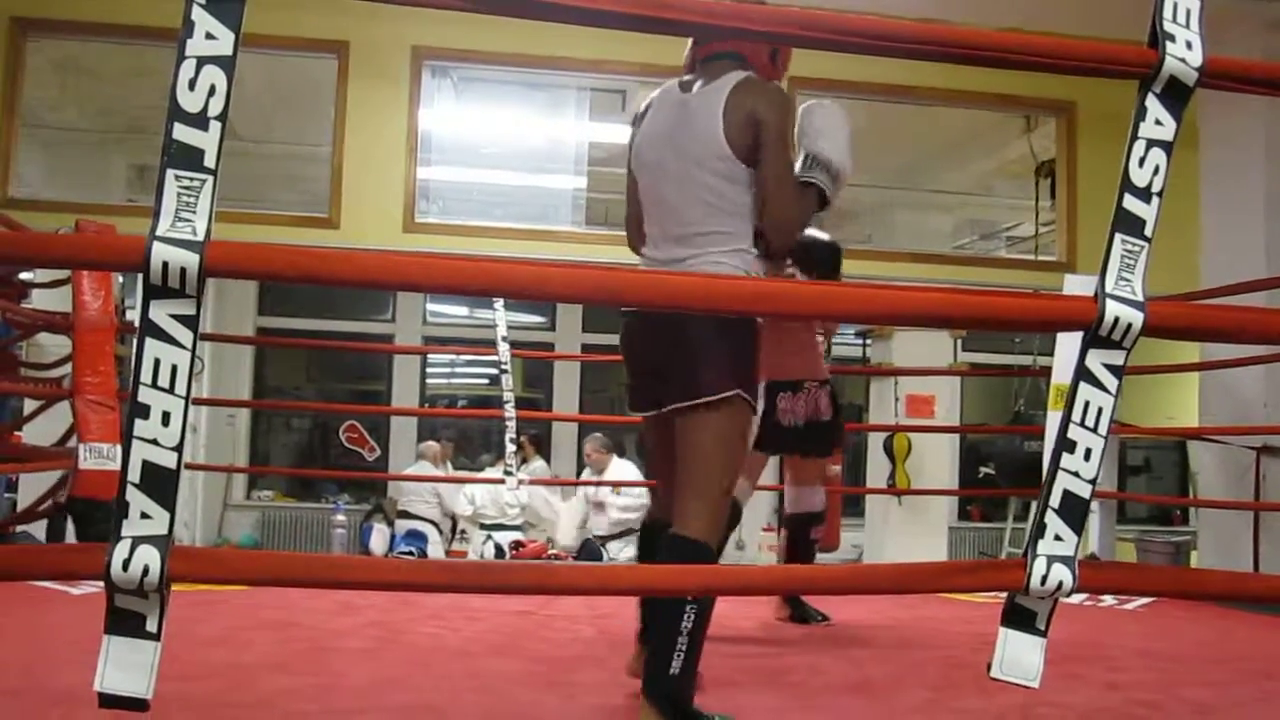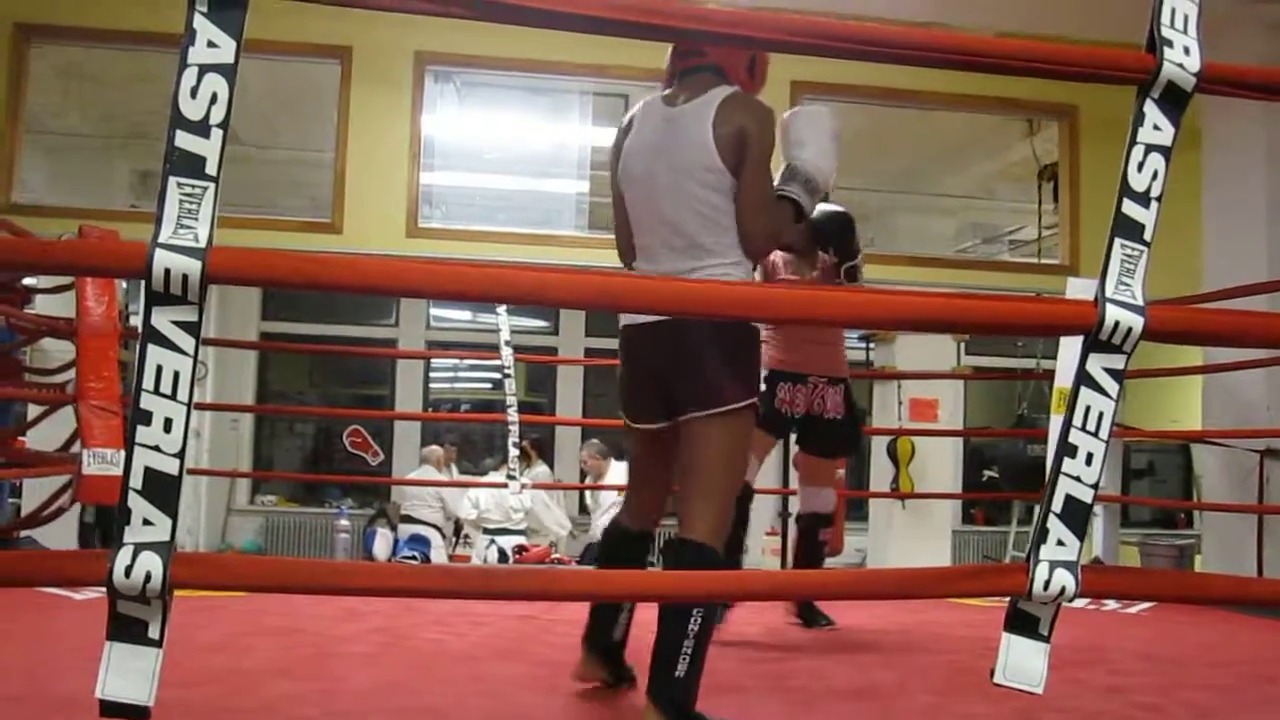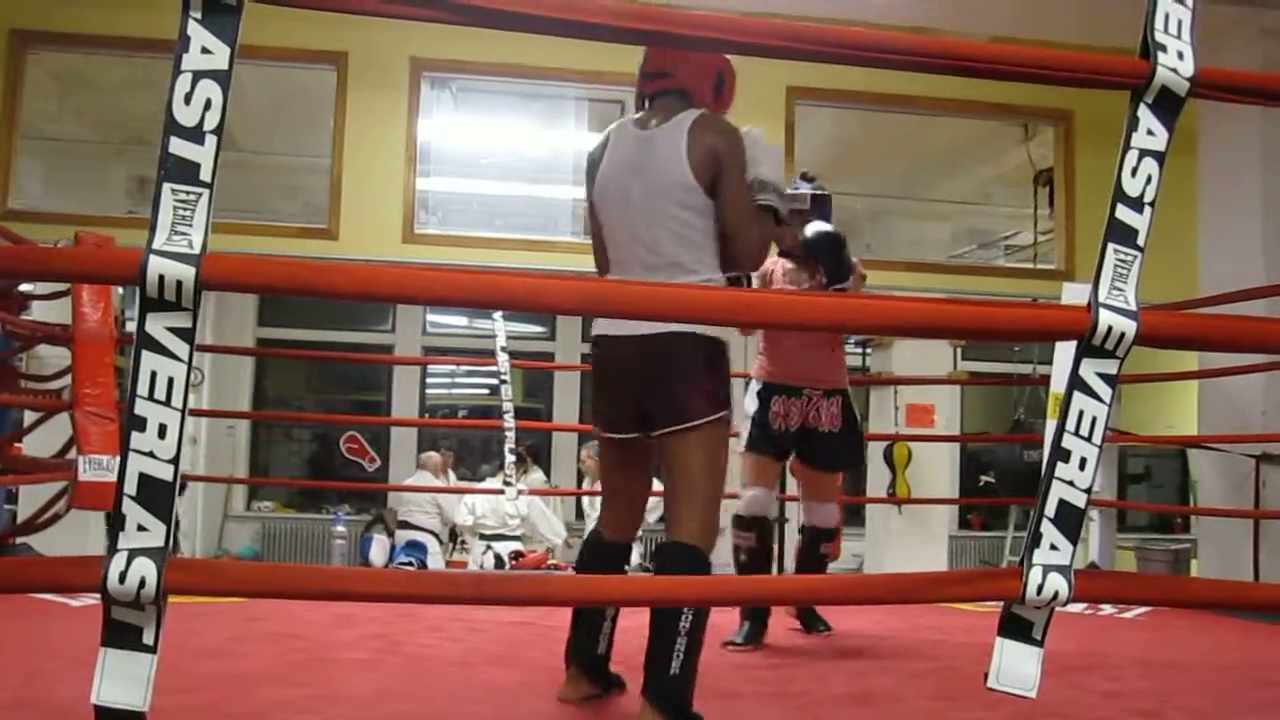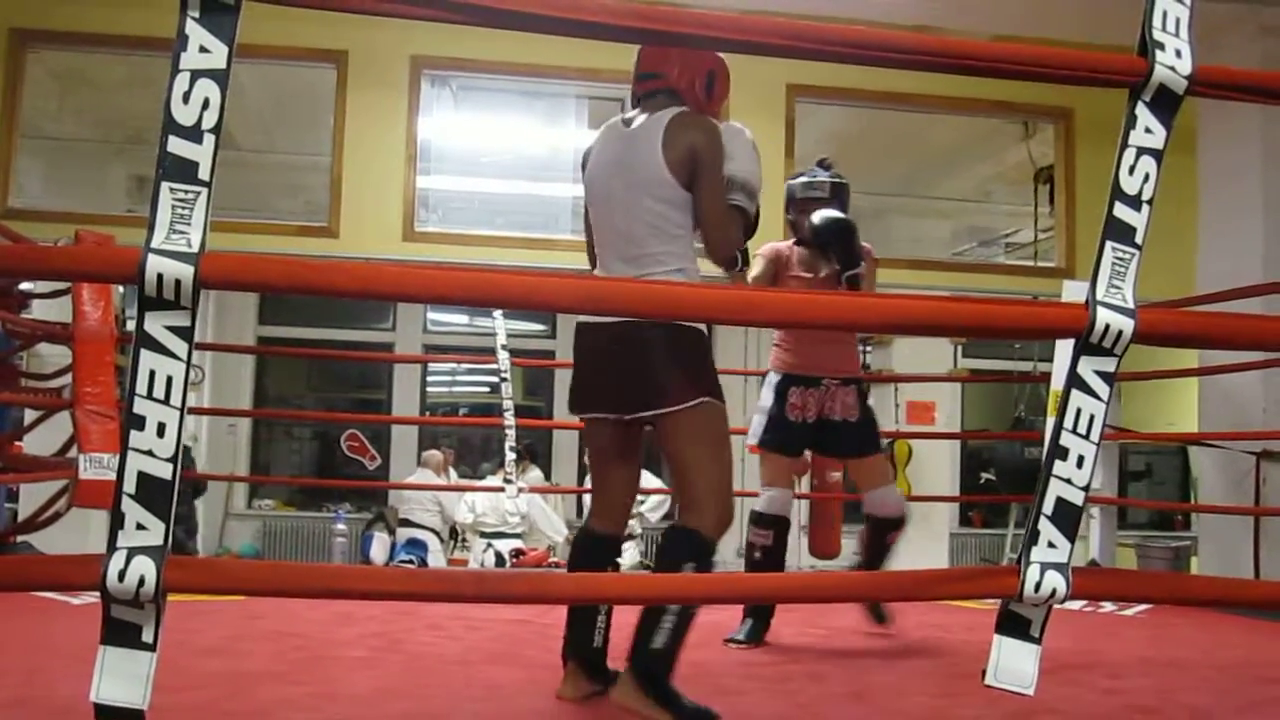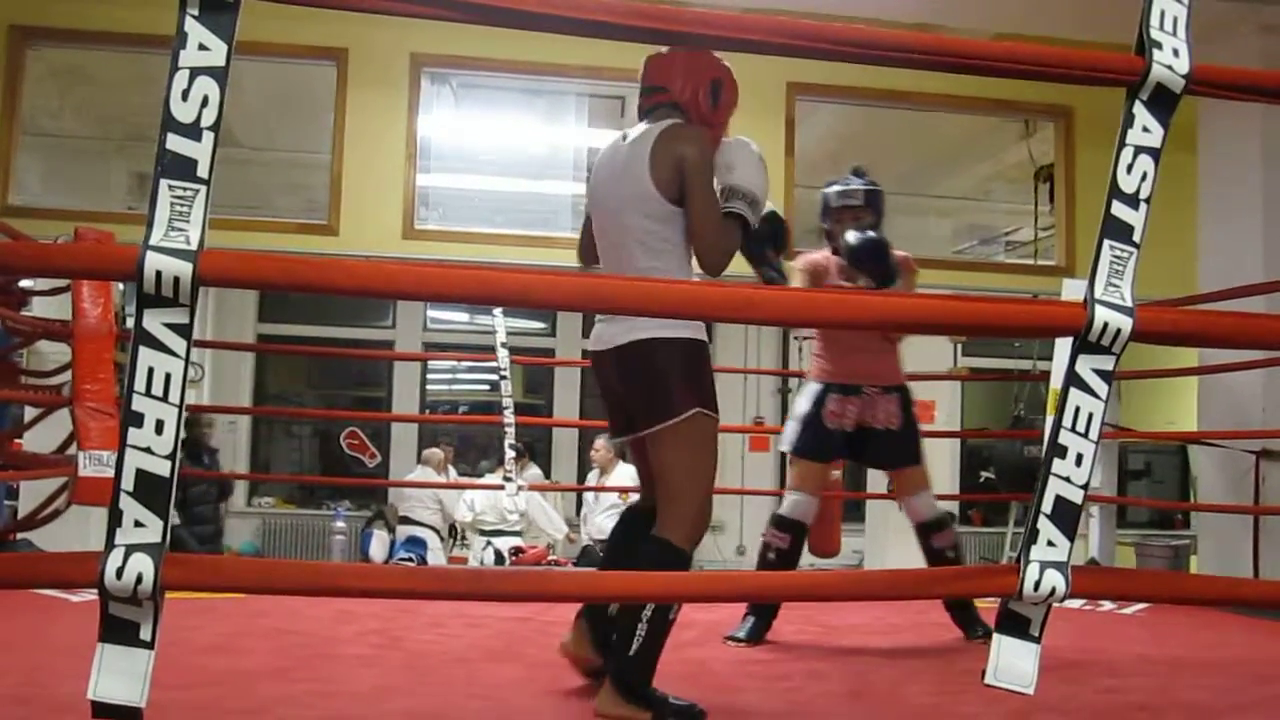
dt=0.2s
person 1, frame 1
left shoulder: (650, 109)
right shoulder: (763, 101)
right elbow: (779, 228)
right wrist: (821, 171)
left hip: (647, 318)
right hip: (716, 318)
left knee: (670, 497)
right knee: (702, 516)
left ankle: (657, 647)
person 1, frame 2
left shoulder: (634, 123)
right shoulder: (746, 114)
left elbow: (629, 252)
right elbow: (760, 239)
right wrist: (803, 184)
left hip: (643, 332)
right hip: (716, 330)
left knee: (643, 502)
right knee: (705, 522)
left ankle: (599, 651)
person 1, frame 3
left shoulder: (605, 146)
right shoulder: (715, 136)
right elbow: (745, 255)
right wrist: (766, 194)
left hip: (615, 344)
right hip: (685, 344)
left knee: (618, 515)
right knee: (690, 527)
person 1, frame 4
left shoulder: (602, 142)
right shoulder: (697, 132)
right elbow: (724, 247)
right wrist: (742, 192)
left hip: (598, 334)
right hip: (664, 334)
left knee: (610, 508)
right knee: (706, 510)
left ankle: (582, 664)
person 1, frame 5
left shoulder: (614, 153)
right shoulder: (683, 144)
right elbow: (713, 256)
right wrist: (740, 200)
left hip: (614, 343)
right hip: (664, 346)
left knee: (660, 498)
right knee: (683, 519)
left ankle: (593, 629)
person 2, frame 1
left shoulder: (807, 271)
left elbow: (827, 328)
left wrist: (826, 278)
left hip: (812, 387)
right hip: (767, 388)
left knee: (808, 492)
left ankle: (791, 595)
person 2, frame 2
left shoulder: (836, 260)
right shoulder: (770, 259)
left wrist: (845, 257)
left hip: (827, 385)
right hip: (776, 379)
left knee: (819, 493)
left ankle: (802, 598)
person 2, frame 3
left shoulder: (847, 270)
right shoulder: (768, 271)
left wrist: (837, 275)
left hip: (828, 400)
right hip: (773, 394)
left knee: (822, 508)
right knee: (756, 499)
left ankle: (805, 600)
right ankle: (754, 616)
person 2, frame 4
left shoulder: (861, 255)
right shoulder: (778, 255)
left wrist: (848, 265)
left hip: (844, 388)
right hip: (789, 385)
left knee: (883, 496)
right knee: (774, 496)
left ankle: (867, 578)
right ankle: (756, 614)
person 2, frame 5
left shoulder: (897, 265)
right shoulder: (815, 265)
left elbow: (897, 331)
left wrist: (881, 277)
left hip: (885, 396)
right hip: (829, 392)
left knee: (922, 503)
right knee: (798, 500)
left ankle: (961, 607)
right ankle: (759, 611)
